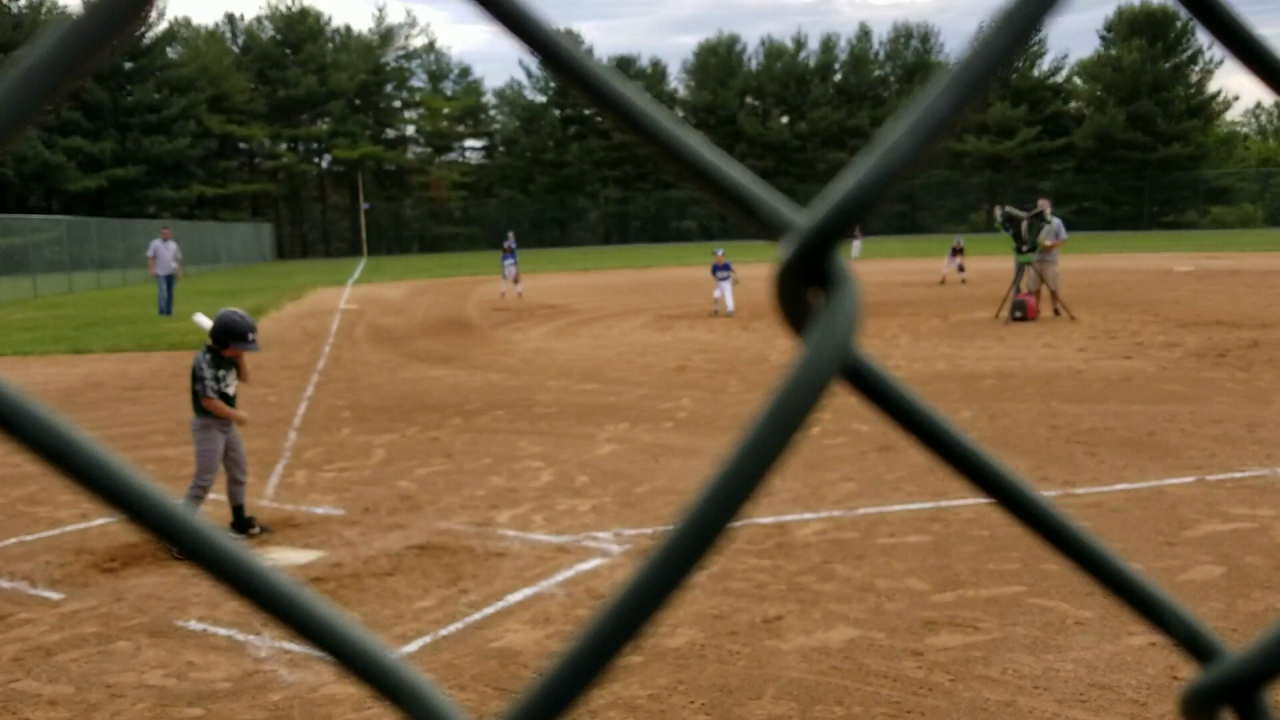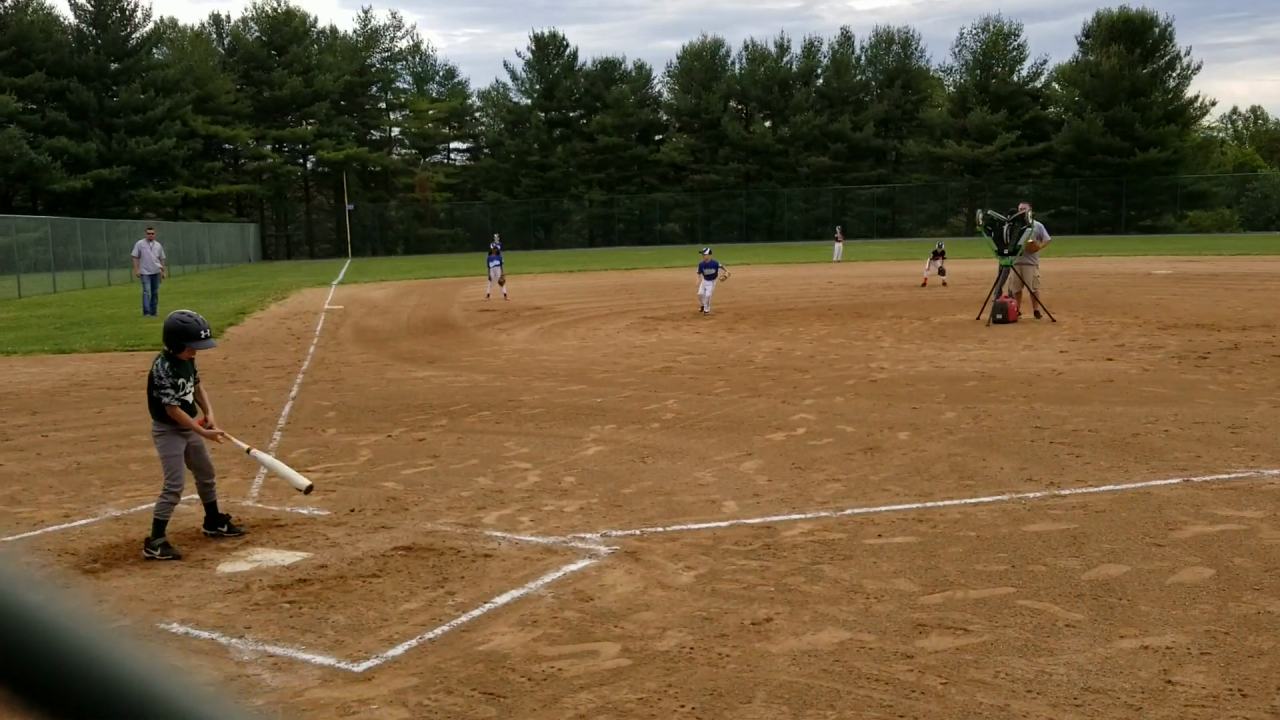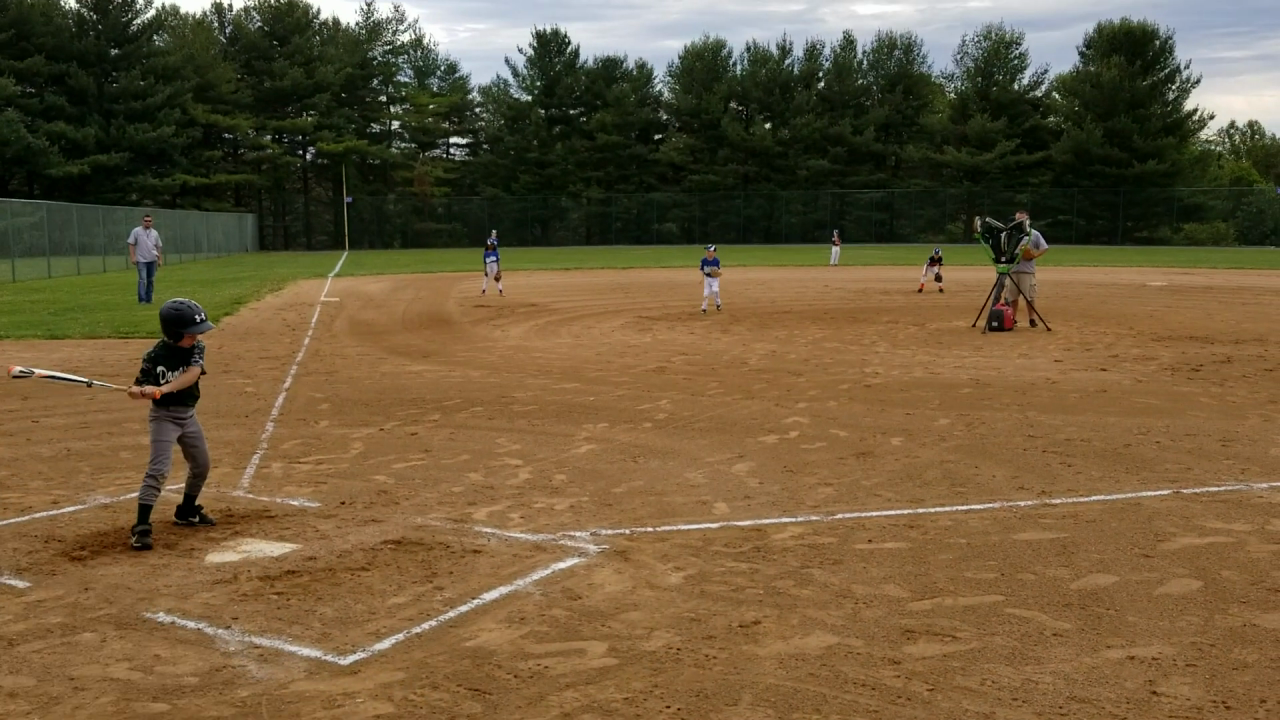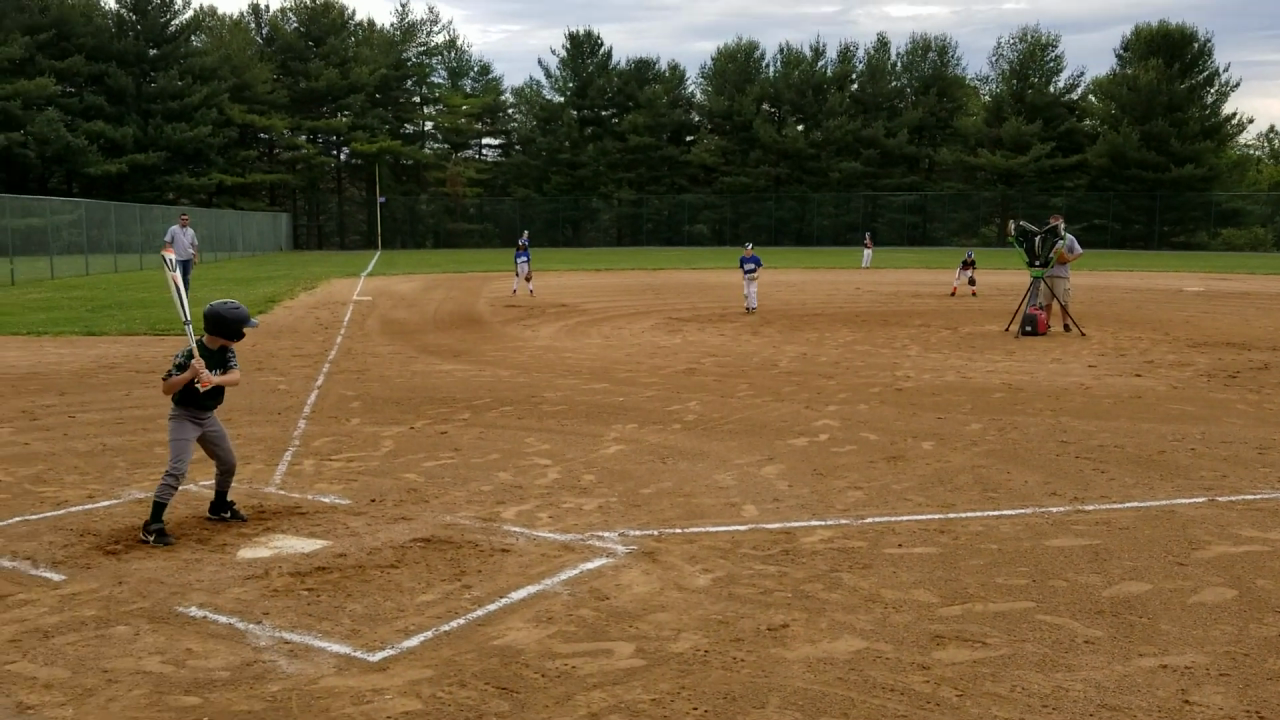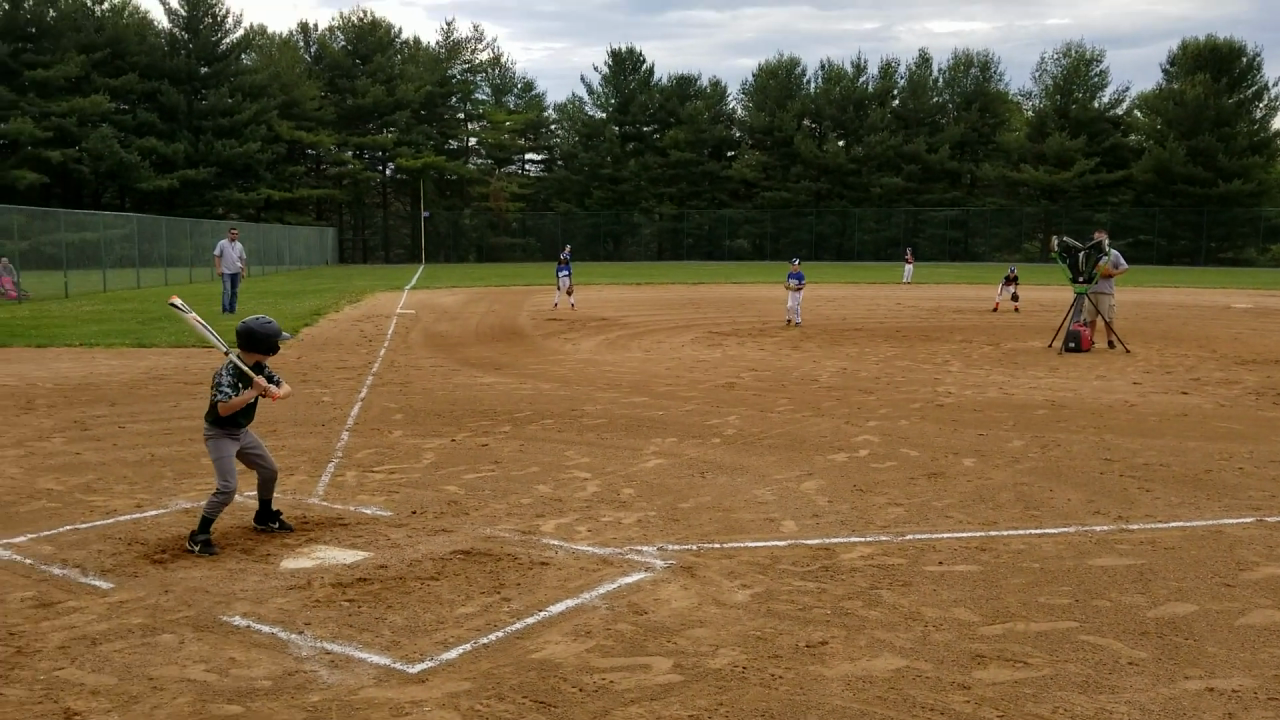
dt=0.3s
person 1, frame 1
left shoulder: (226, 355)
right shoulder: (206, 360)
left elbow: (244, 378)
right elbow: (209, 402)
left wrist: (240, 356)
right wrist: (236, 415)
left hip: (225, 423)
right hip: (207, 424)
left knee: (238, 472)
right knee: (204, 480)
left ankle: (239, 524)
person 1, frame 2
left shoulder: (187, 359)
right shoulder: (163, 368)
left elbow: (197, 386)
right elbow: (172, 409)
left wrist: (208, 411)
right wrist: (202, 432)
left hip: (190, 428)
right hip: (168, 430)
left knee: (206, 473)
right knee: (174, 485)
left ankle: (214, 522)
right ankle: (155, 541)
person 1, frame 3
left shoulder: (197, 347)
right shoulder: (154, 355)
left elbow: (193, 373)
right elbow: (143, 387)
left wrist: (163, 387)
right wrist: (140, 392)
left hip: (189, 415)
right hip: (163, 417)
left knee: (201, 465)
right knee: (158, 470)
left ankle: (186, 511)
right ankle: (141, 527)
person 1, frame 4
left shoulder: (226, 351)
right shoulder: (189, 354)
left elbow: (235, 377)
right elbow: (166, 389)
left wrist: (213, 378)
right wrist: (189, 374)
left hip: (209, 416)
right hip: (184, 417)
left knee: (228, 462)
right knee: (176, 469)
left ankle: (219, 507)
right ankle: (153, 524)
person 1, frame 5
left shoulder: (259, 368)
right shoulder: (228, 373)
left elbow: (287, 388)
right elbow: (223, 409)
left wrist: (277, 392)
right wrist: (254, 392)
left hip: (241, 431)
right hip: (219, 434)
left knee: (269, 470)
right knee: (228, 487)
left ankle: (265, 517)
right ankle: (199, 536)
